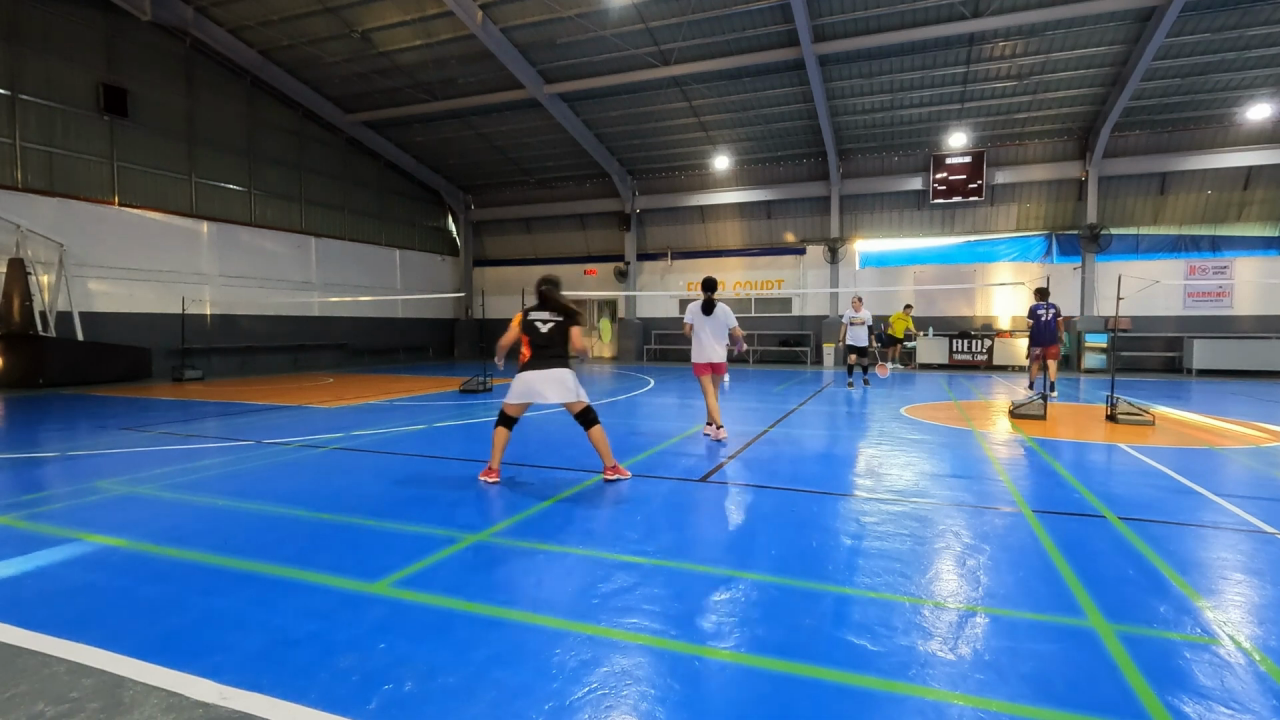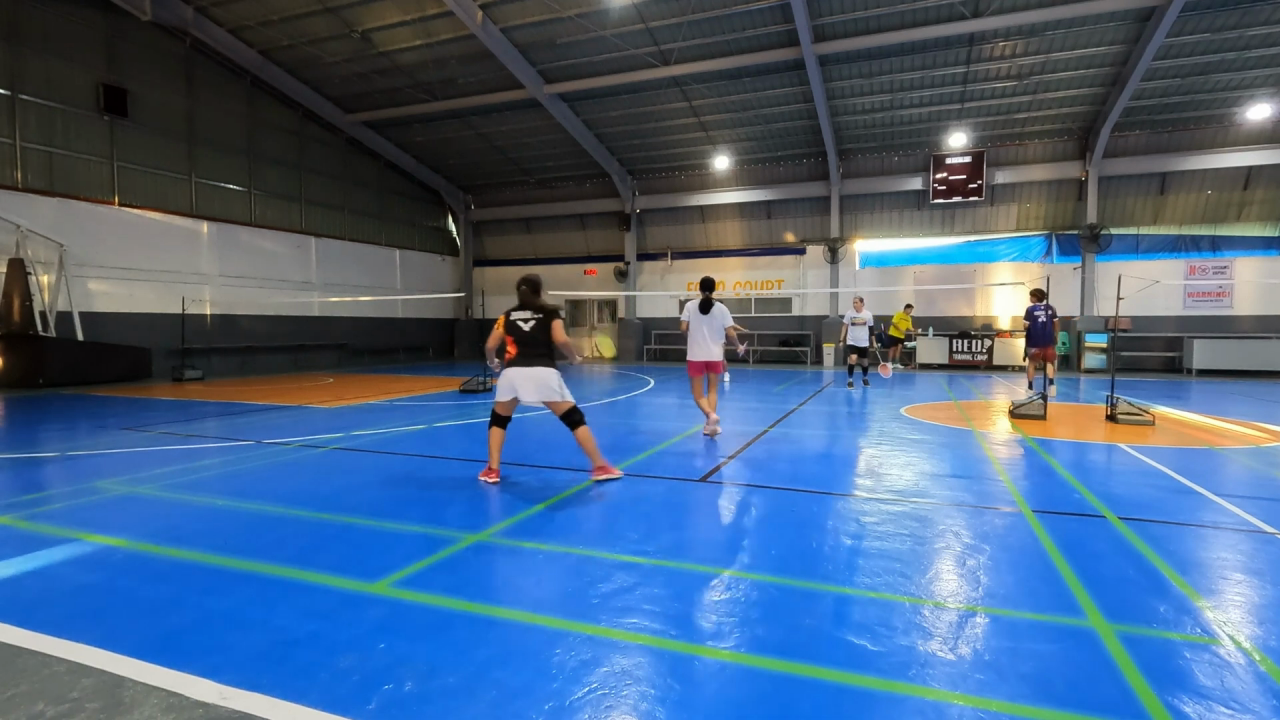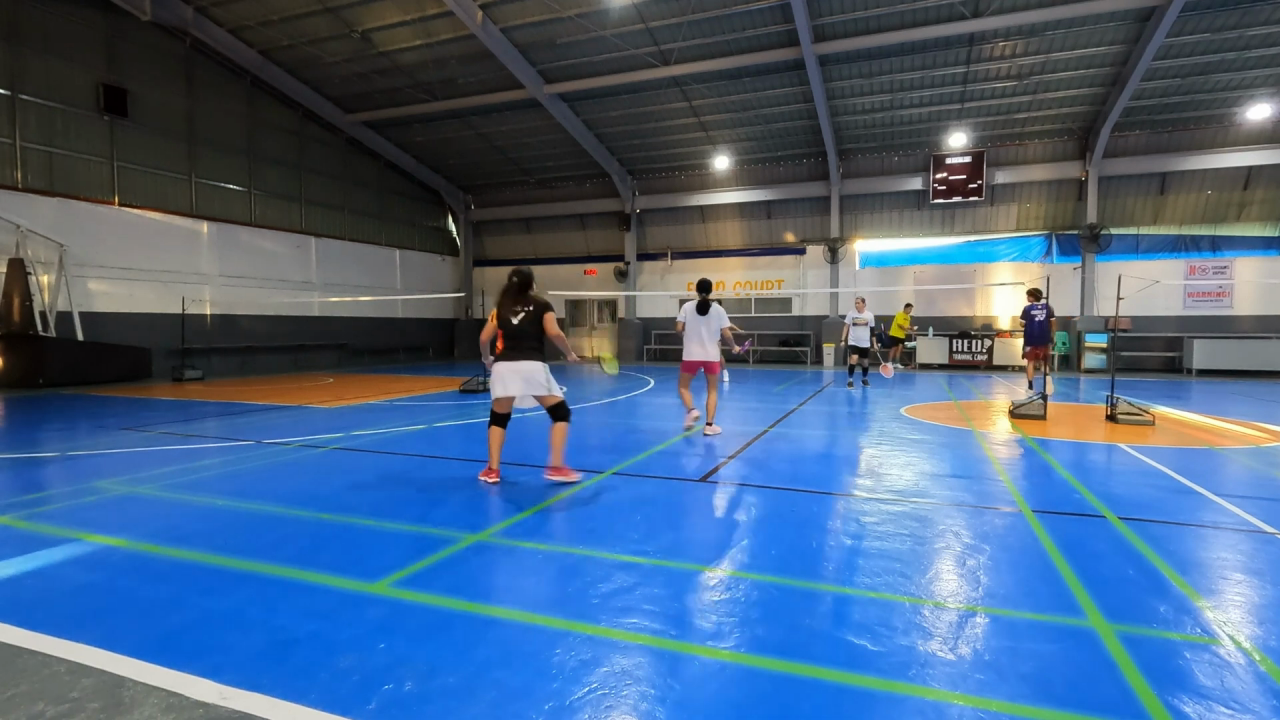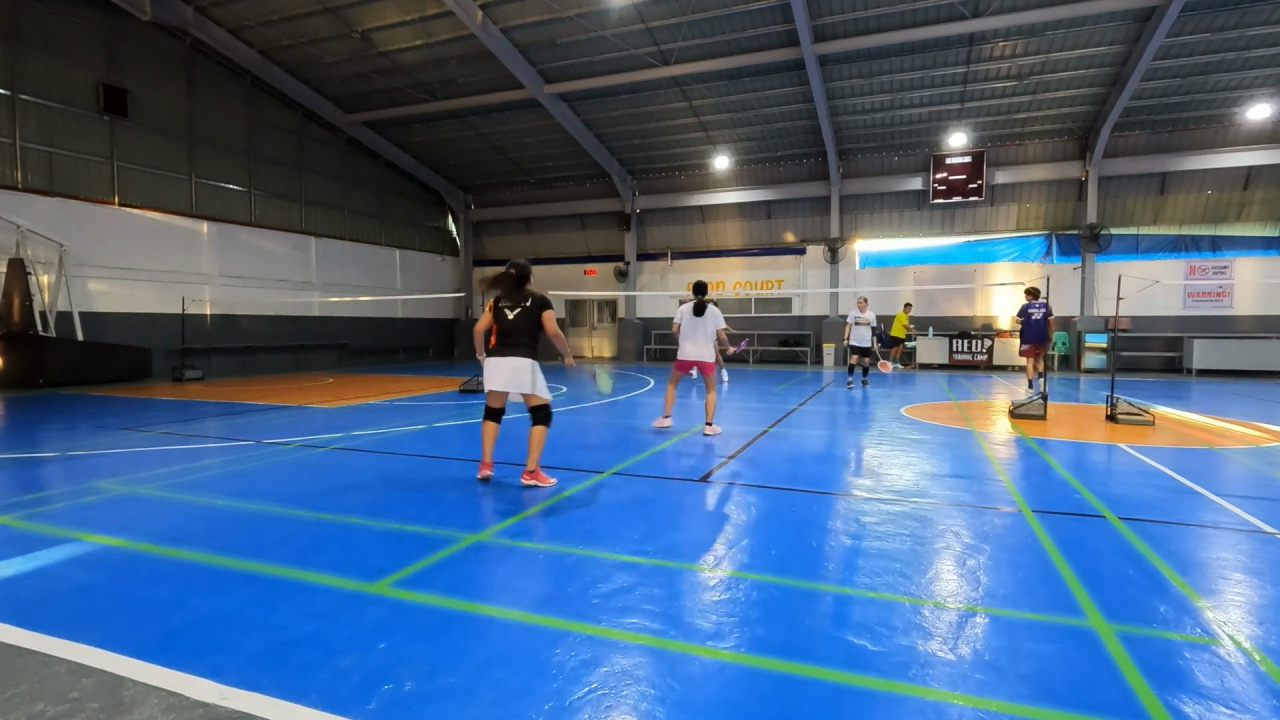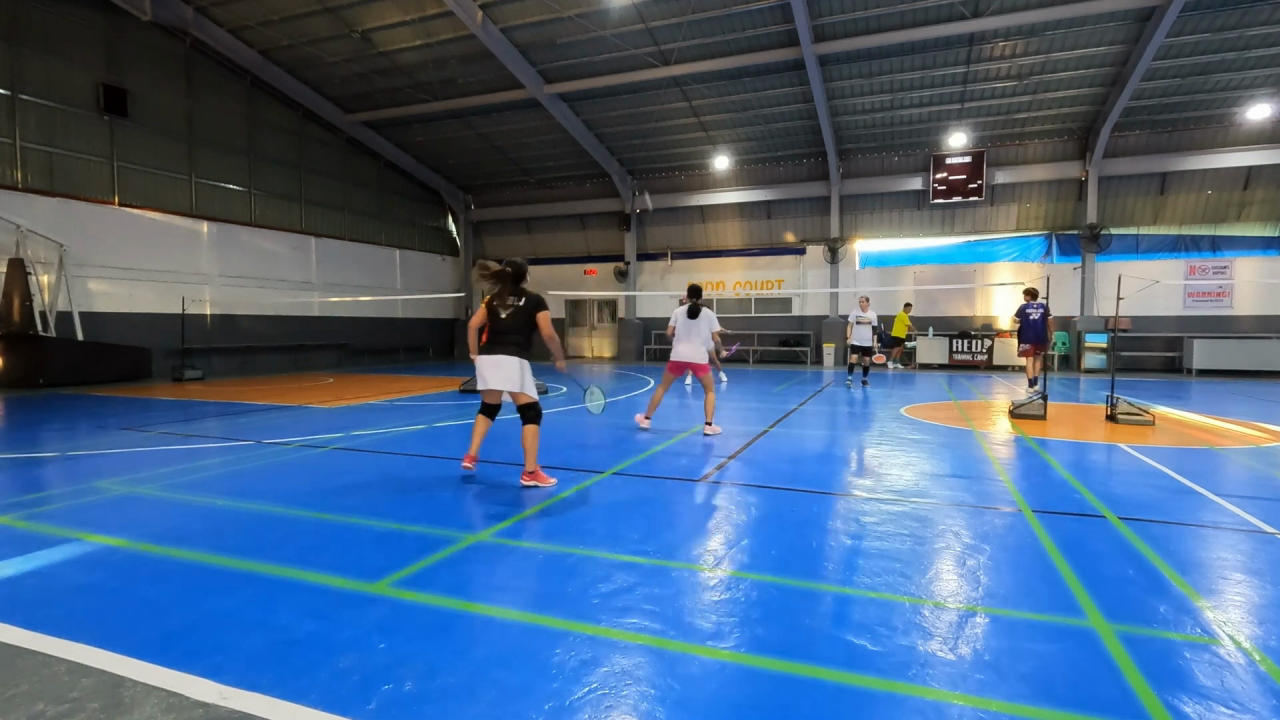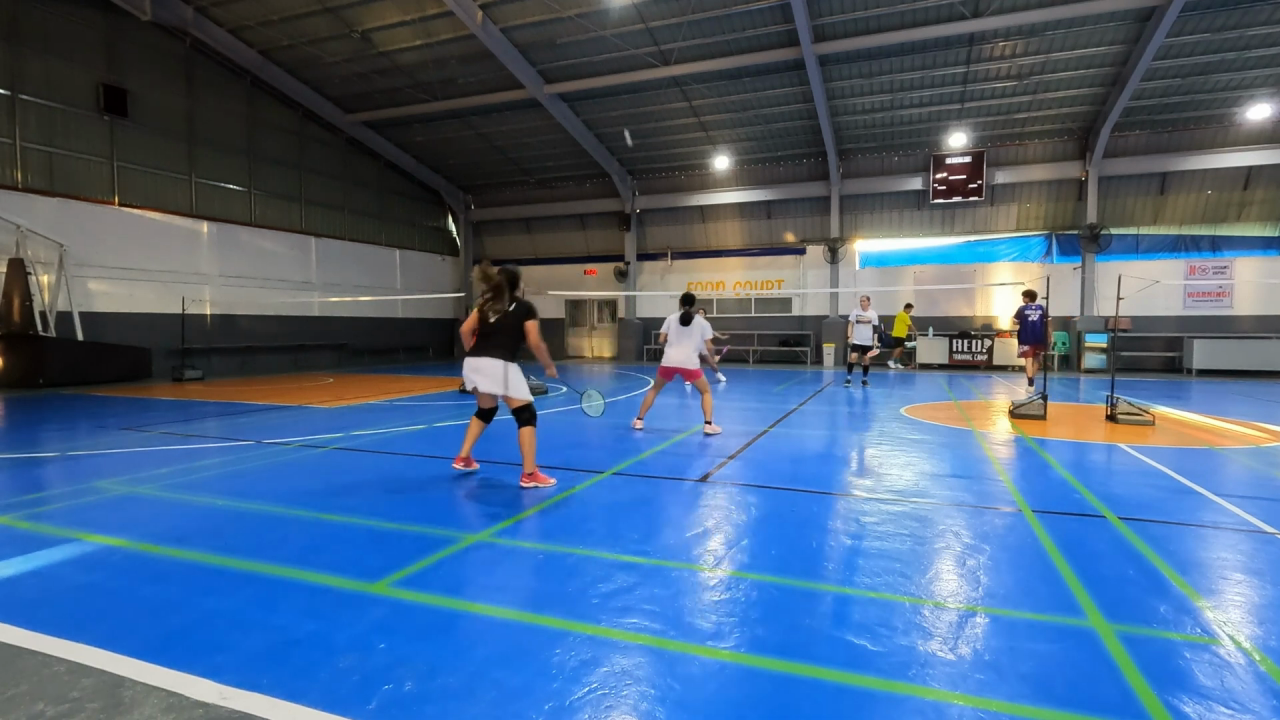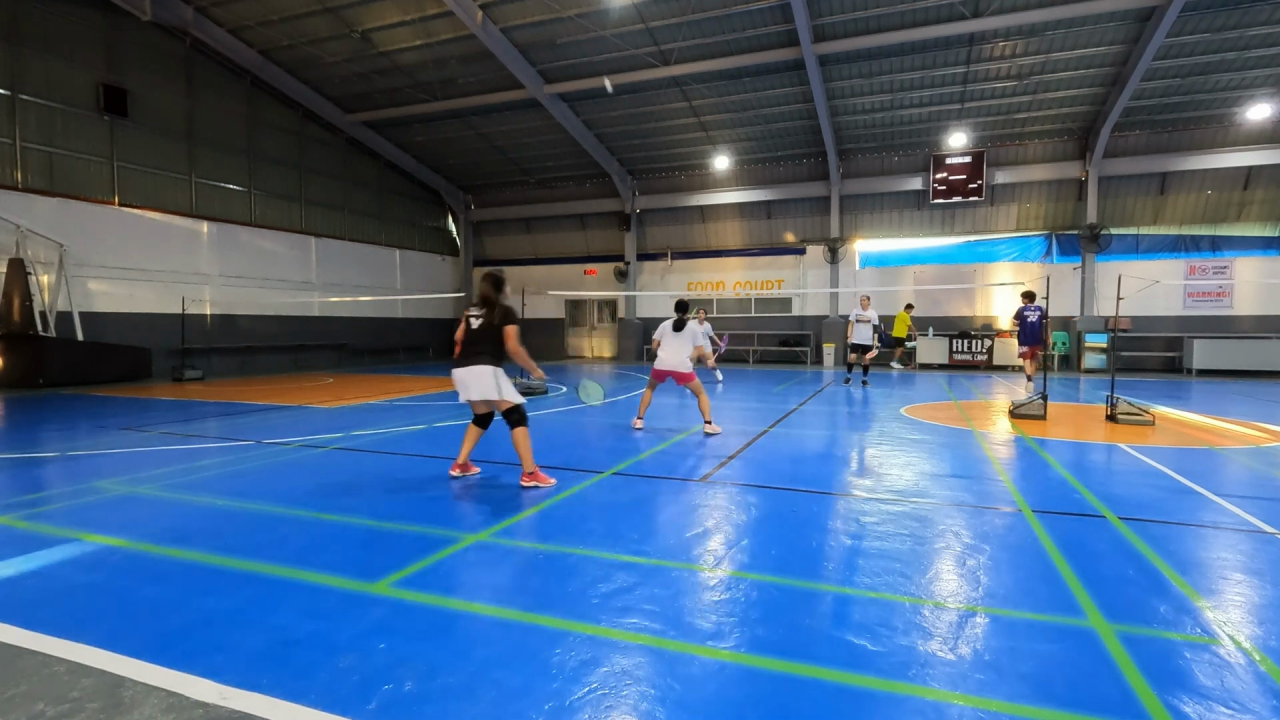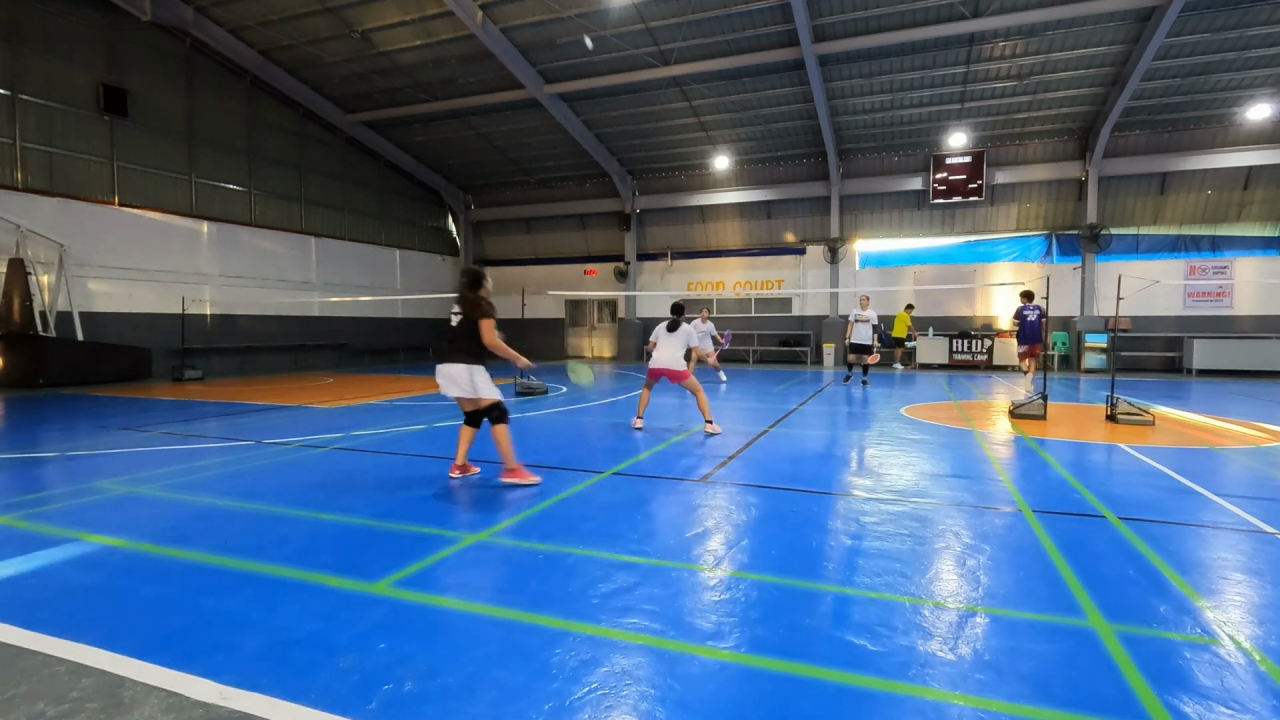
dt=0.1s
person 1, frame 1
left shoulder: (525, 314)
right shoulder: (570, 315)
left elbow: (504, 343)
right elbow: (578, 347)
left wrist: (499, 359)
right wrist: (585, 353)
left hip: (528, 374)
right hip: (560, 373)
left knee: (505, 419)
right knee: (589, 418)
left ankle: (493, 469)
right ankle: (611, 467)
person 1, frame 2
left shoulder: (508, 315)
right shoulder: (550, 312)
left elbow: (490, 346)
right elbow: (560, 340)
left wrist: (493, 361)
right wrist: (574, 357)
left hip: (513, 373)
right hip: (544, 372)
left knee: (499, 419)
right knee: (574, 418)
left ankle: (492, 470)
right ankle: (600, 466)
person 1, frame 3
left shoulder: (501, 308)
right shoulder: (541, 305)
left elbow: (486, 338)
right elbow: (554, 333)
left wrist: (488, 359)
right wrist: (569, 353)
left hip: (504, 367)
right hip: (533, 366)
left knee: (499, 418)
right knee: (561, 413)
left ankle: (492, 470)
right ankle: (556, 467)
person 1, frame 4
left shoulder: (497, 301)
right shoulder: (540, 300)
left elbow: (479, 330)
right elbow: (553, 332)
left wrist: (481, 355)
right wrist: (567, 355)
left hip: (496, 361)
right hip: (523, 362)
left knee: (493, 412)
right knee: (541, 415)
left ankle: (486, 463)
right ankle: (531, 471)
person 1, frame 5
left shoulder: (493, 298)
right shoulder: (535, 300)
left elbow: (473, 326)
right elbow: (548, 333)
left wrist: (474, 353)
right wrist: (559, 359)
left hip: (487, 359)
right hip: (513, 361)
left knee: (489, 408)
right knee: (531, 413)
left ankle: (471, 456)
right ankle: (531, 472)
person 1, frame 6
left shoulder: (487, 302)
right shoulder: (524, 307)
left elbow: (465, 331)
right elbow: (535, 342)
left wrist: (474, 353)
right wrist: (549, 366)
left hip: (474, 363)
right hip: (500, 365)
left knee: (486, 411)
right knee: (526, 416)
left ankle: (463, 457)
right ankle: (530, 474)
person 1, frame 7
left shoulder: (472, 309)
right shoulder: (506, 312)
left elbow: (459, 338)
right elbow: (513, 348)
right wrist: (534, 370)
left hip: (461, 370)
right hip: (486, 370)
left knee: (482, 417)
right knee: (517, 417)
left ankle: (461, 463)
right ankle: (530, 473)
person 1, frame 8
left shoulder: (460, 304)
right shoulder: (483, 306)
right elbow: (490, 342)
right wrist: (517, 359)
left hip: (447, 367)
right hip: (467, 368)
left knee: (473, 416)
right knee: (498, 414)
left ankle: (460, 465)
right ankle: (512, 469)
